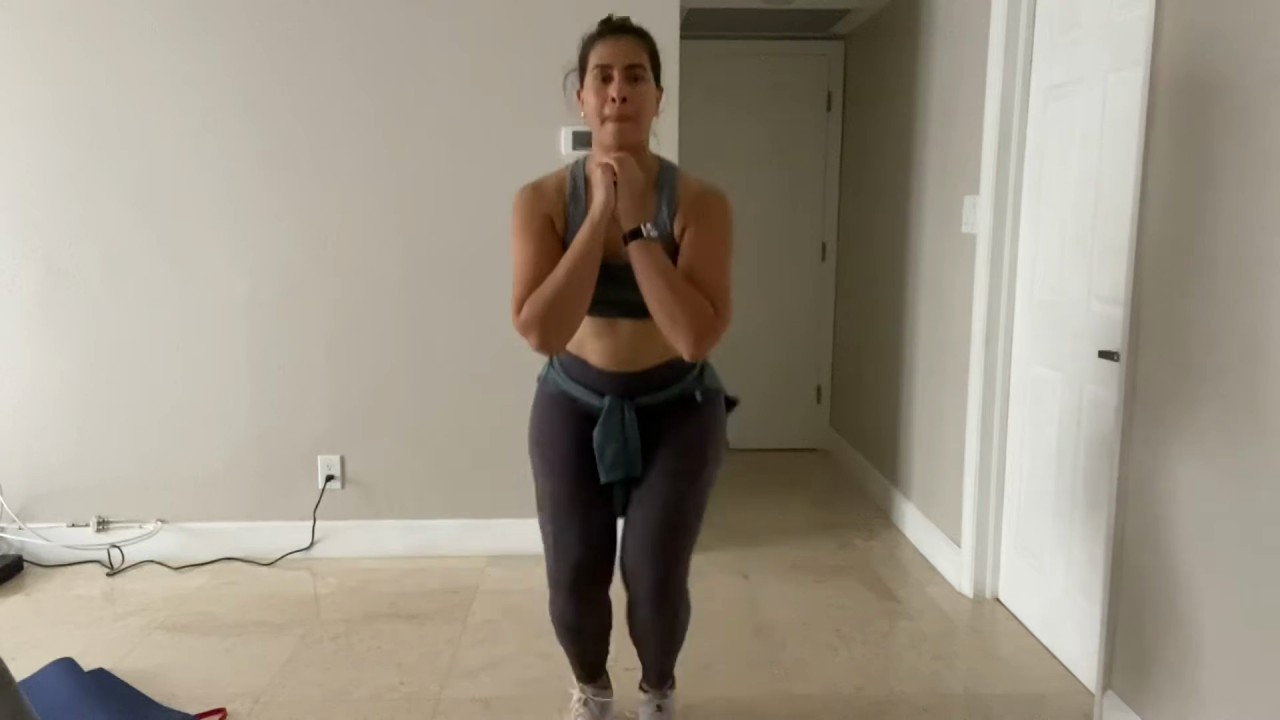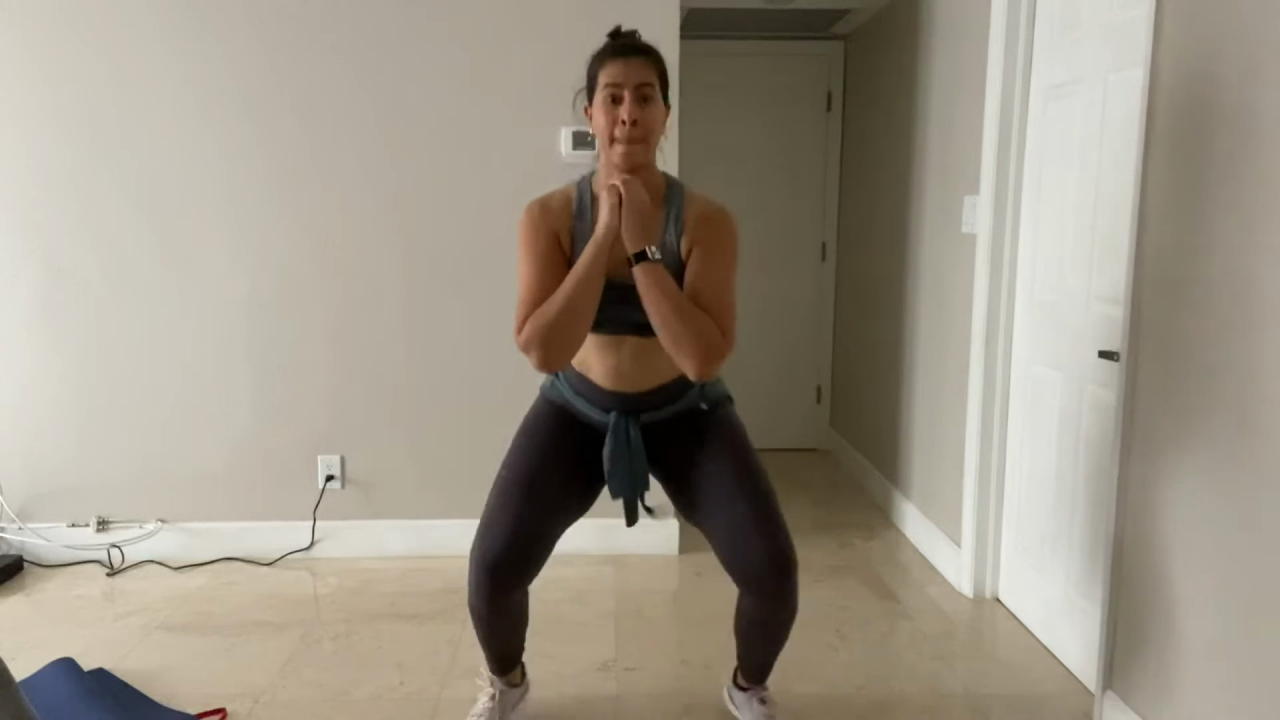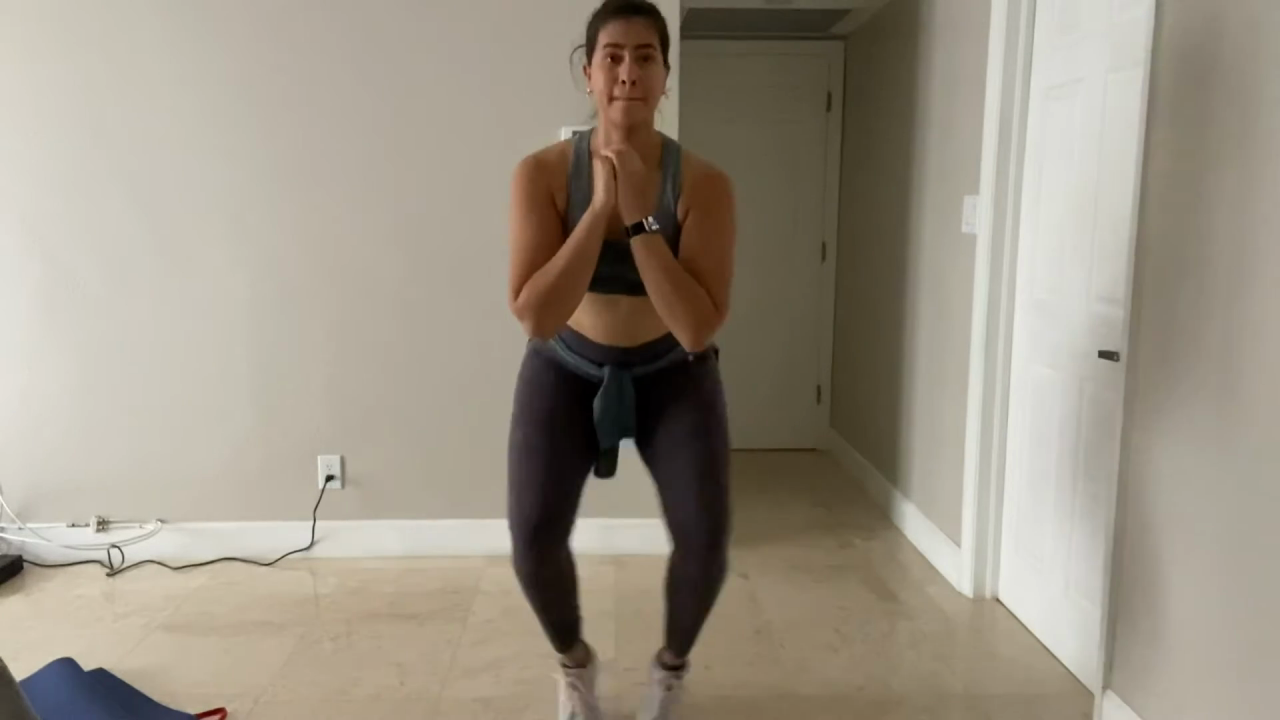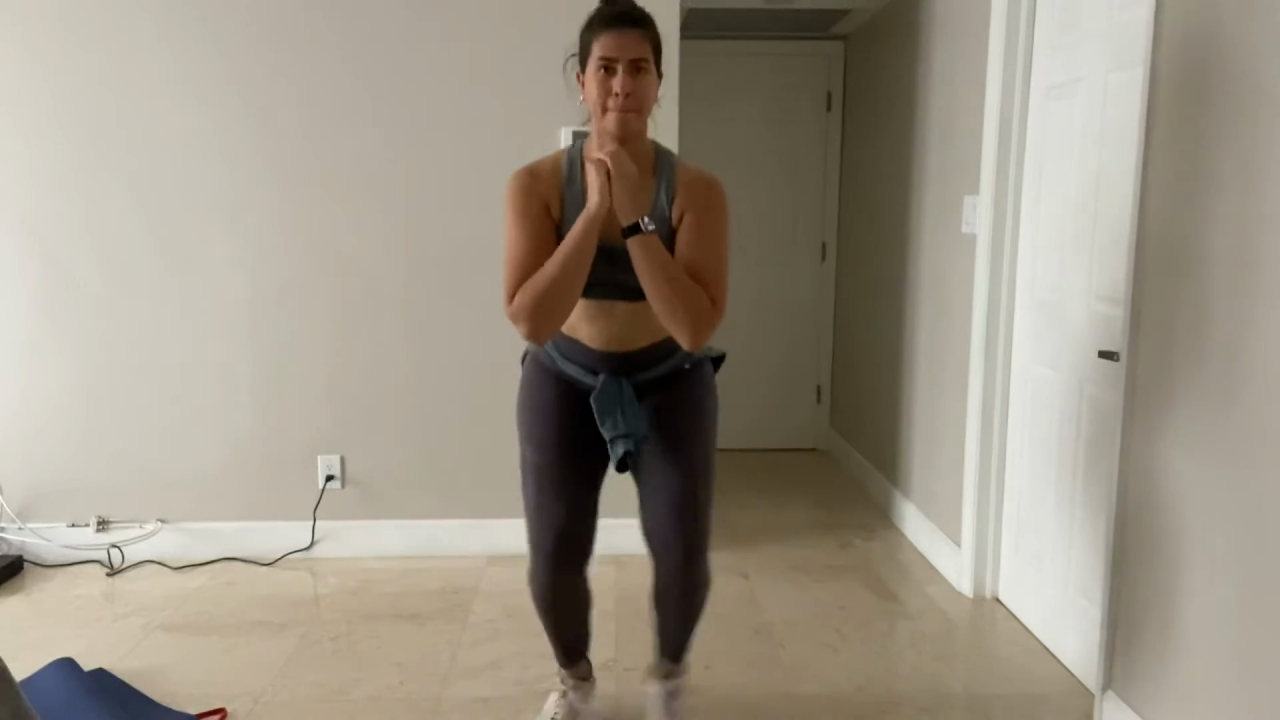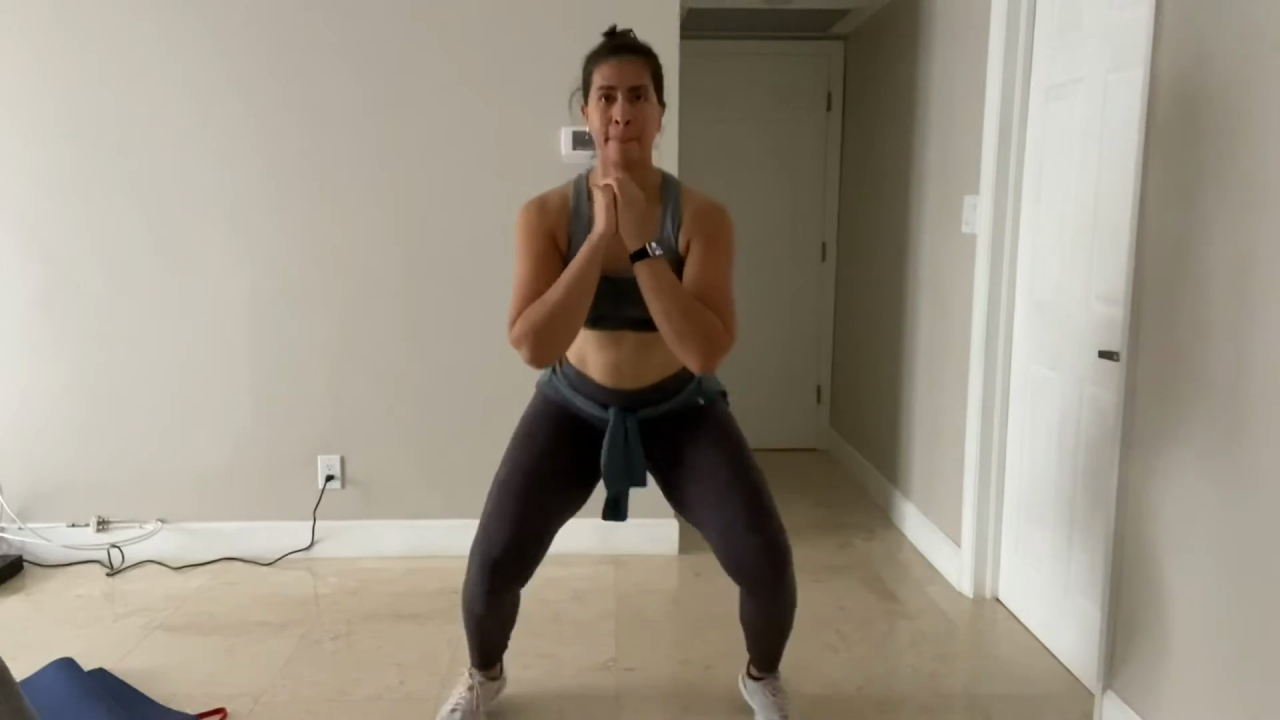
dt=0.5s
person 1, frame 1
left shoulder: (700, 202)
right shoulder: (541, 199)
left elbow: (699, 336)
right elbow: (540, 333)
left wrist: (638, 226)
right wrist: (600, 218)
left hip: (677, 404)
right hip: (576, 403)
left knee: (655, 574)
right knee: (576, 576)
person 1, frame 2
left shoulder: (706, 219)
right shoulder: (548, 215)
left elbow: (704, 357)
right elbow: (540, 350)
left wrist: (642, 246)
right wrist: (603, 237)
left hip: (685, 416)
right hip: (577, 412)
left knee: (771, 570)
right knee: (494, 565)
person 1, frame 3
left shoulder: (702, 182)
right shoulder: (541, 174)
left elbow: (700, 327)
right elbow: (535, 316)
left wrist: (641, 218)
right wrist: (602, 209)
left hip: (671, 373)
right hip: (568, 370)
left knee: (703, 537)
right knee: (534, 531)
person 1, frame 4
left shoulder: (695, 189)
right shoulder: (536, 183)
left elbow: (696, 329)
right elbow: (529, 321)
left wrist: (635, 221)
right wrist: (595, 212)
left hip: (667, 379)
right hip: (566, 379)
left knee: (679, 548)
right knee: (558, 551)
person 1, frame 5
left shoulder: (703, 216)
right shoulder: (547, 213)
left elbow: (708, 352)
right elbow: (532, 348)
left wrist: (641, 245)
right wrist: (600, 239)
left hip: (680, 413)
right hip: (574, 410)
left knee: (767, 563)
right knee: (492, 566)
